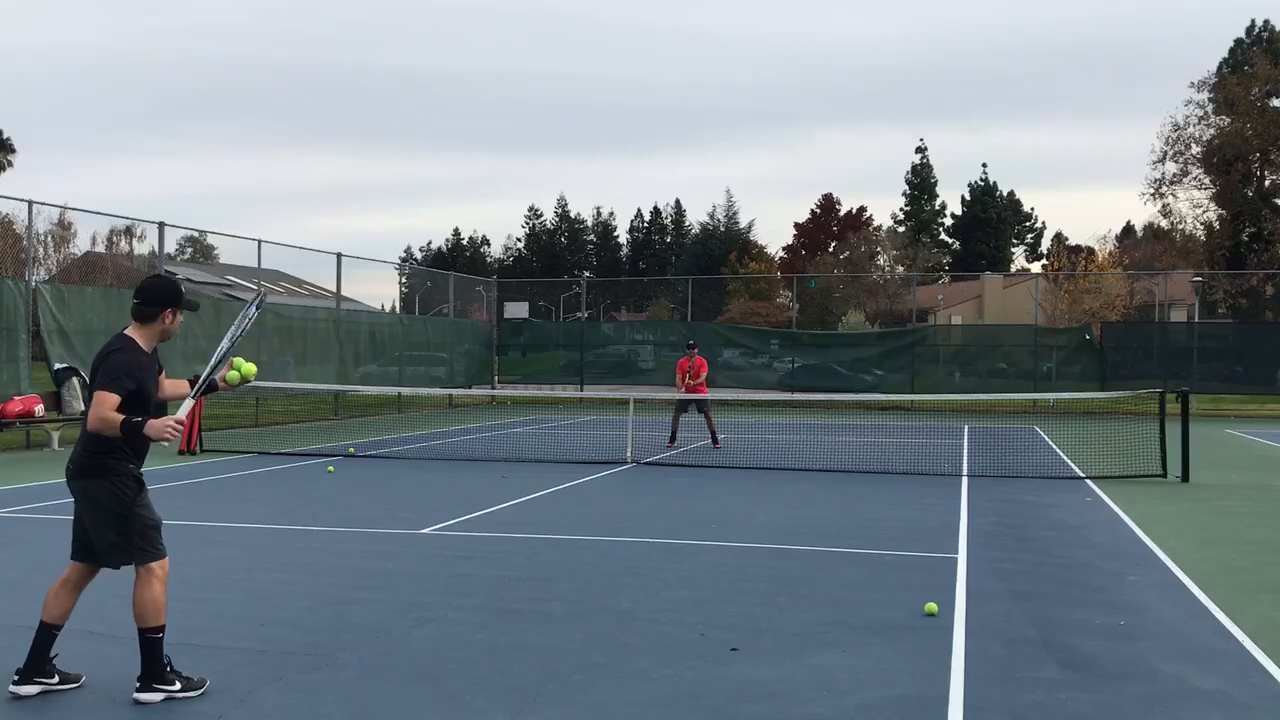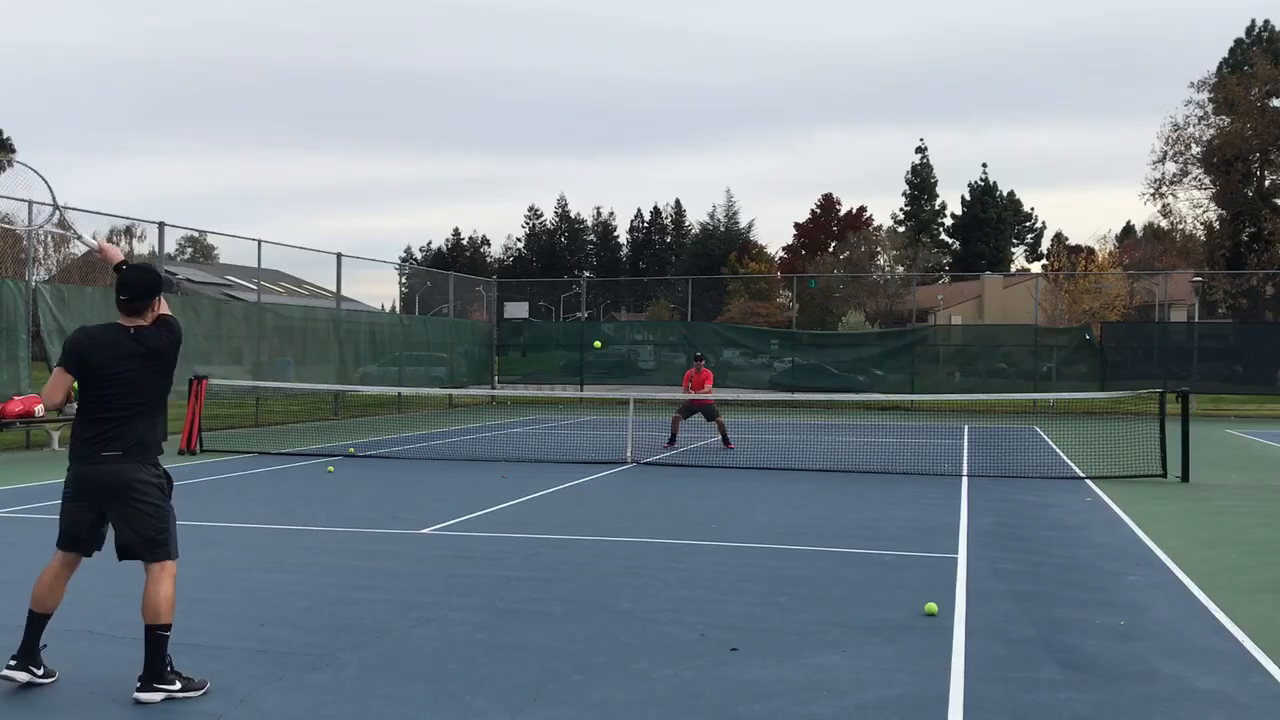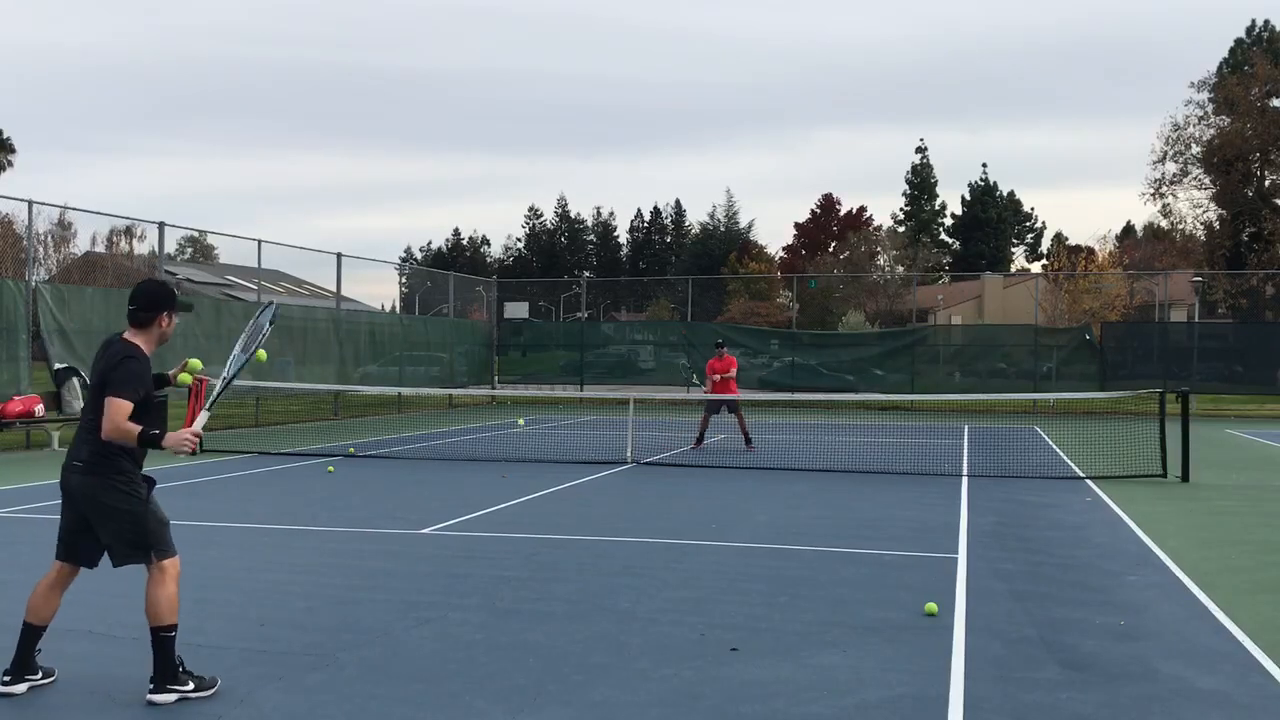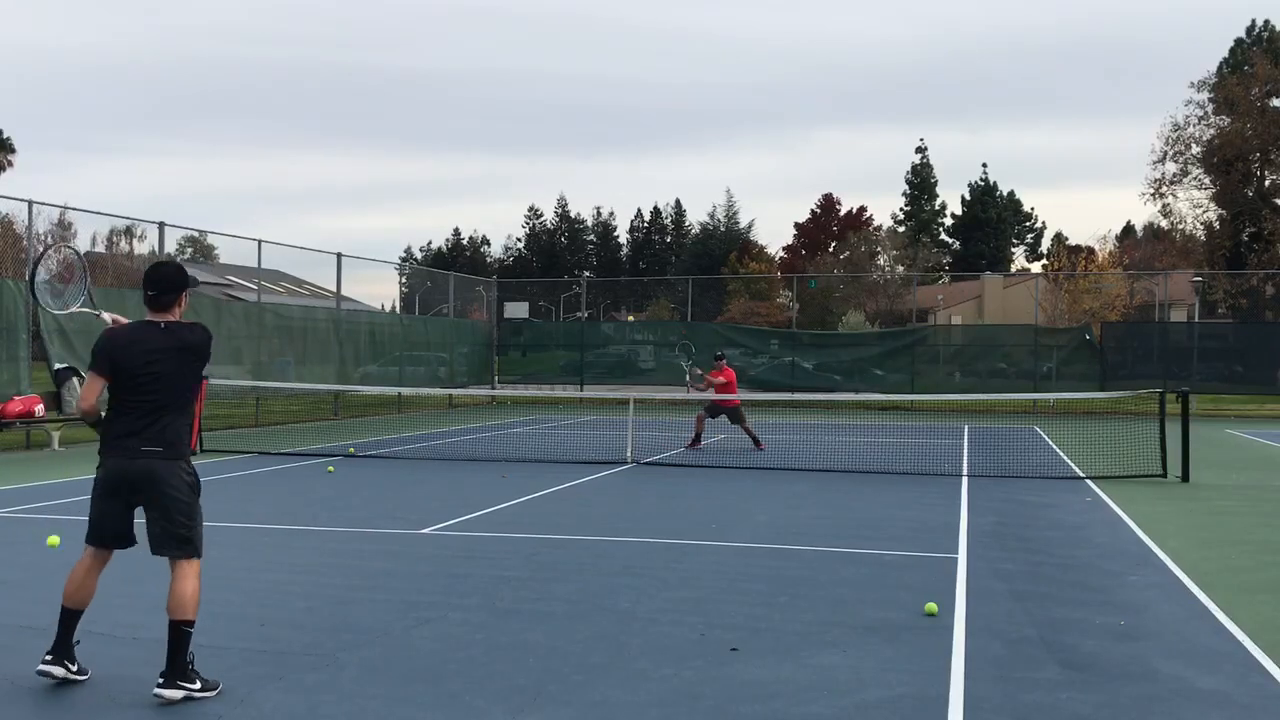
dt=0.7s
person 1, frame 1
left shoulder: (143, 351)
right shoulder: (123, 357)
left elbow: (161, 389)
right elbow: (98, 418)
left wrist: (212, 383)
right wrist: (145, 427)
left hip: (97, 474)
right hip: (109, 476)
left knee: (82, 568)
right knee: (153, 567)
left ankle: (34, 670)
right ankle: (155, 676)
person 1, frame 2
left shoulder: (85, 339)
right shoulder: (166, 337)
left elbow: (51, 401)
right elbow: (159, 311)
right wrist: (123, 262)
left hip: (86, 466)
right hip: (137, 470)
left knee: (65, 558)
right knee: (162, 566)
right ankle: (156, 676)
person 1, frame 3
left shoulder: (118, 346)
right shoulder: (130, 362)
right elbow: (113, 429)
left wrist: (164, 379)
right wrist: (162, 439)
left hip: (78, 474)
right hip: (111, 478)
left knee: (63, 569)
right knee: (165, 566)
right ankle: (168, 677)
person 1, frame 4
left shoulder: (112, 340)
right shoulder: (199, 338)
left elbow: (86, 406)
left hip: (116, 462)
right hip: (166, 465)
left knee: (94, 554)
right knee: (187, 564)
left ankle: (59, 655)
right ankle: (176, 673)
